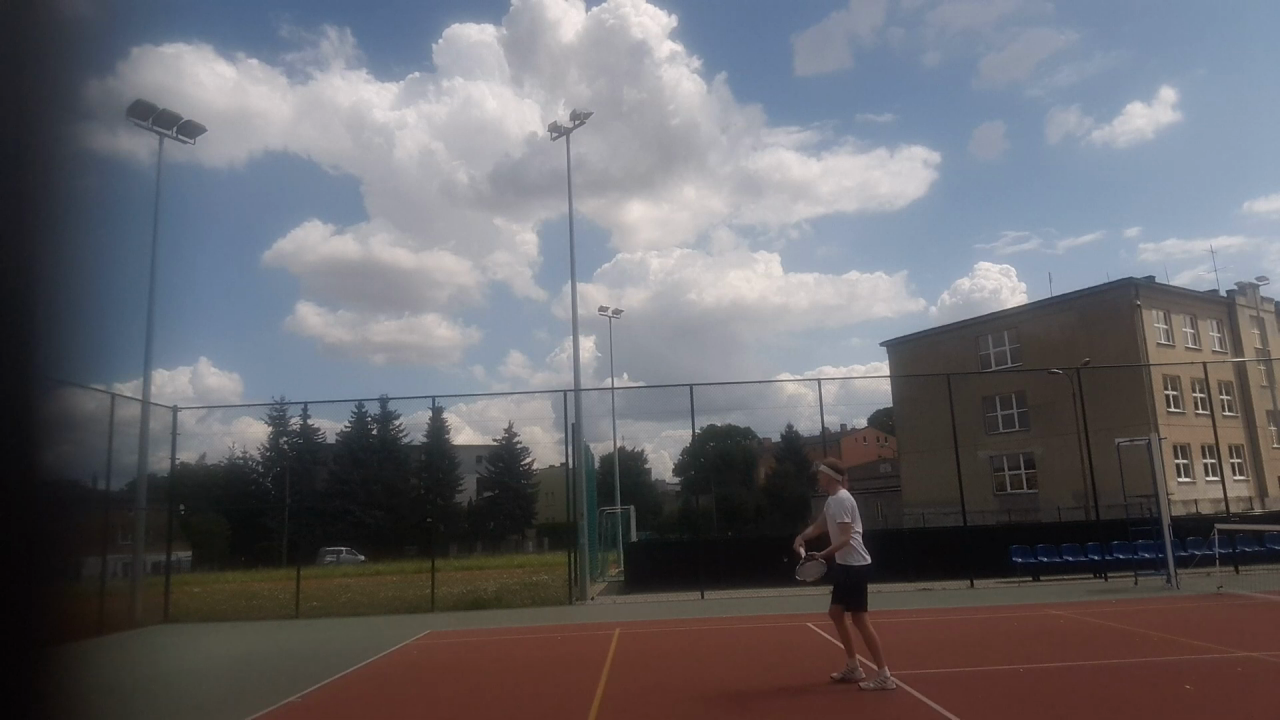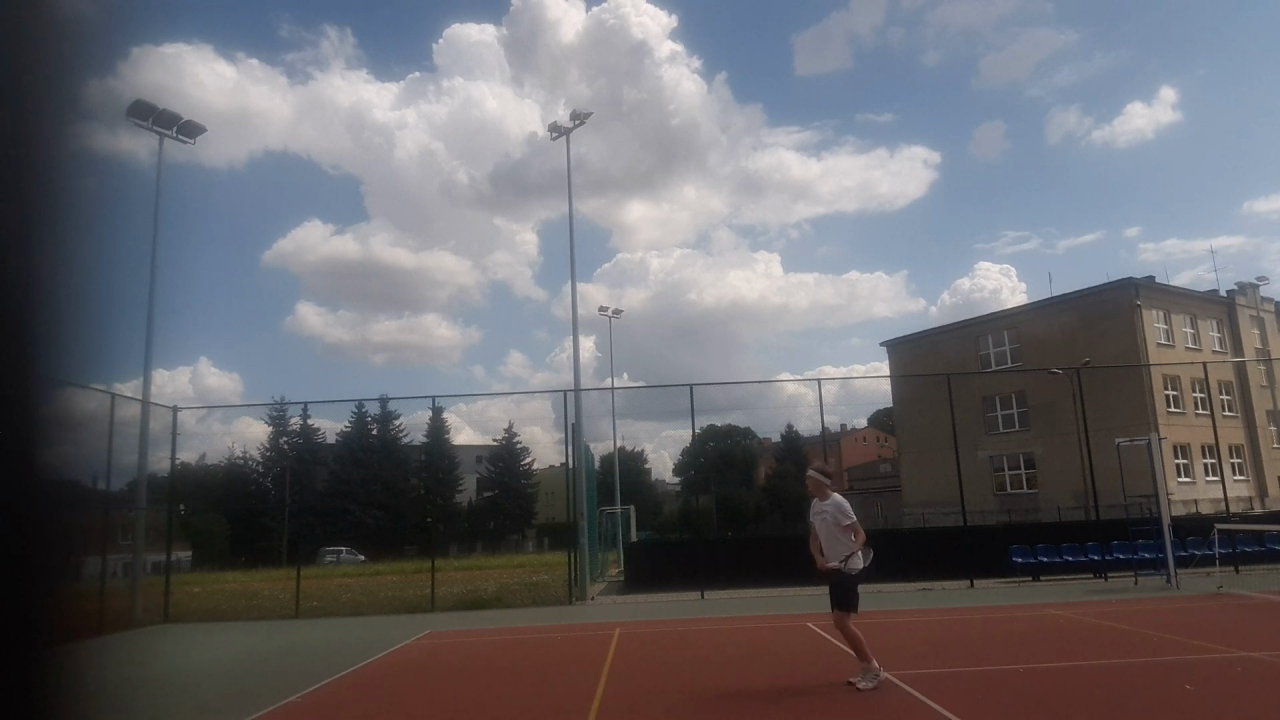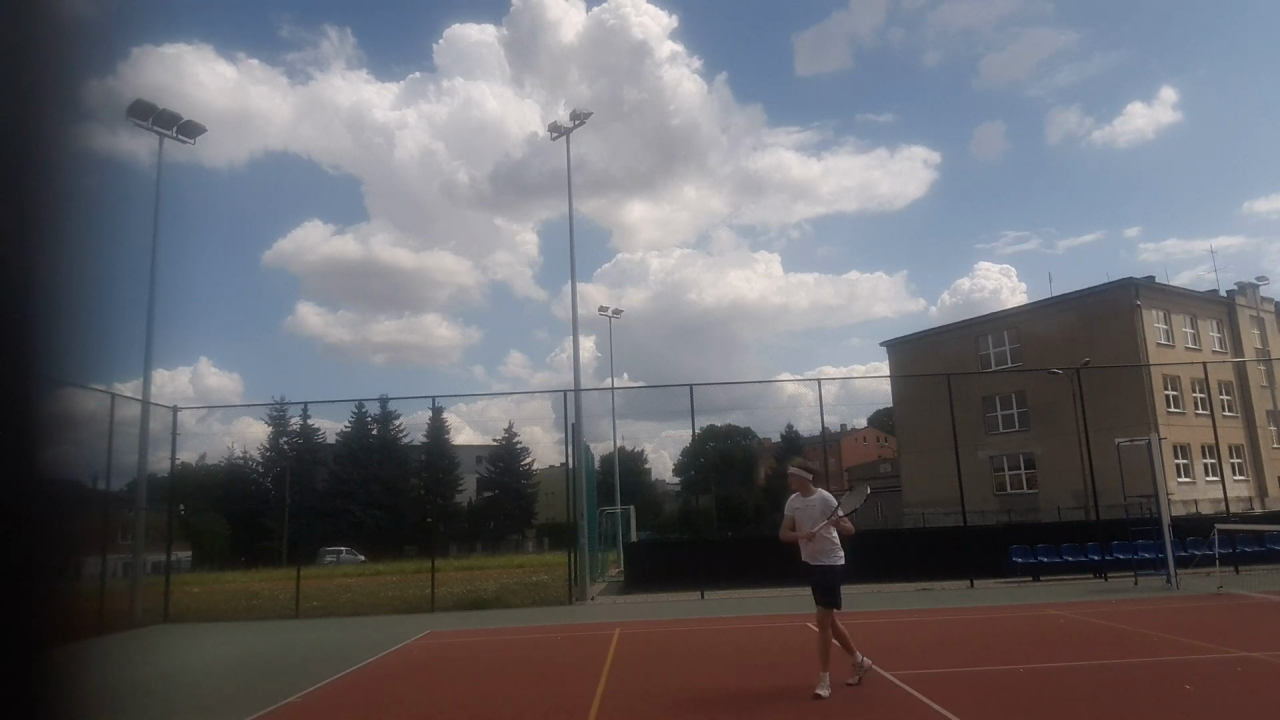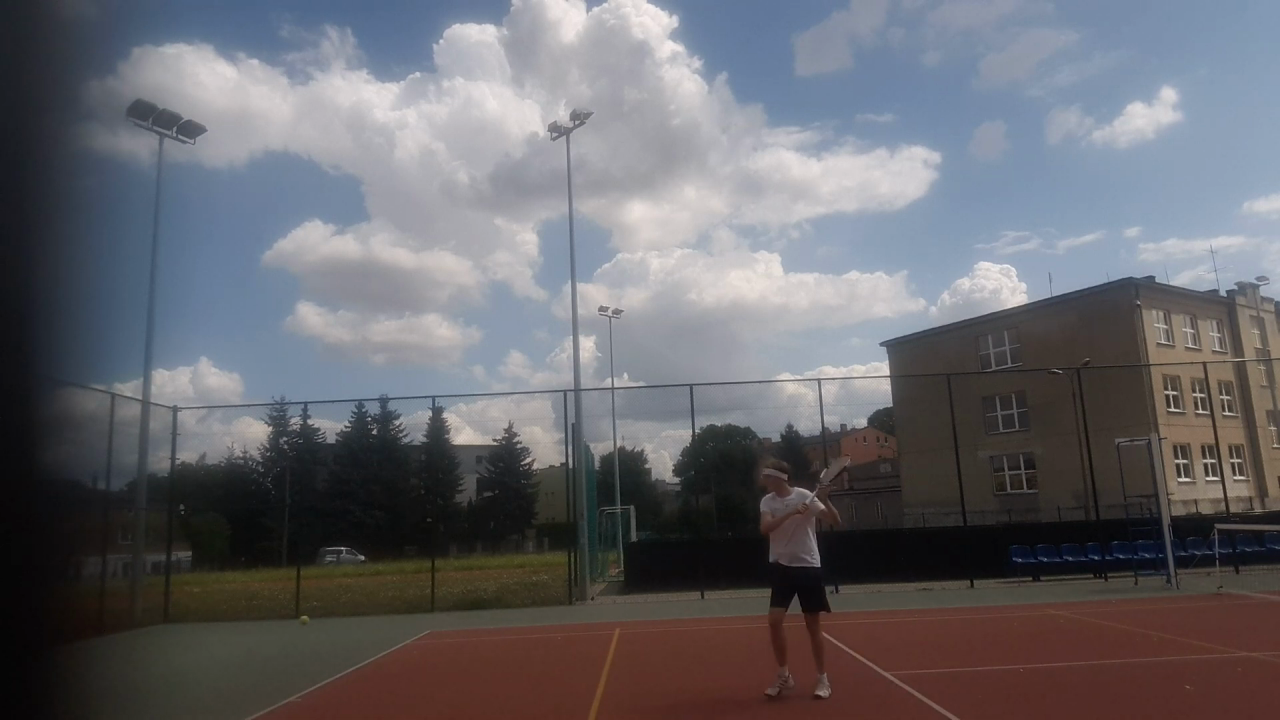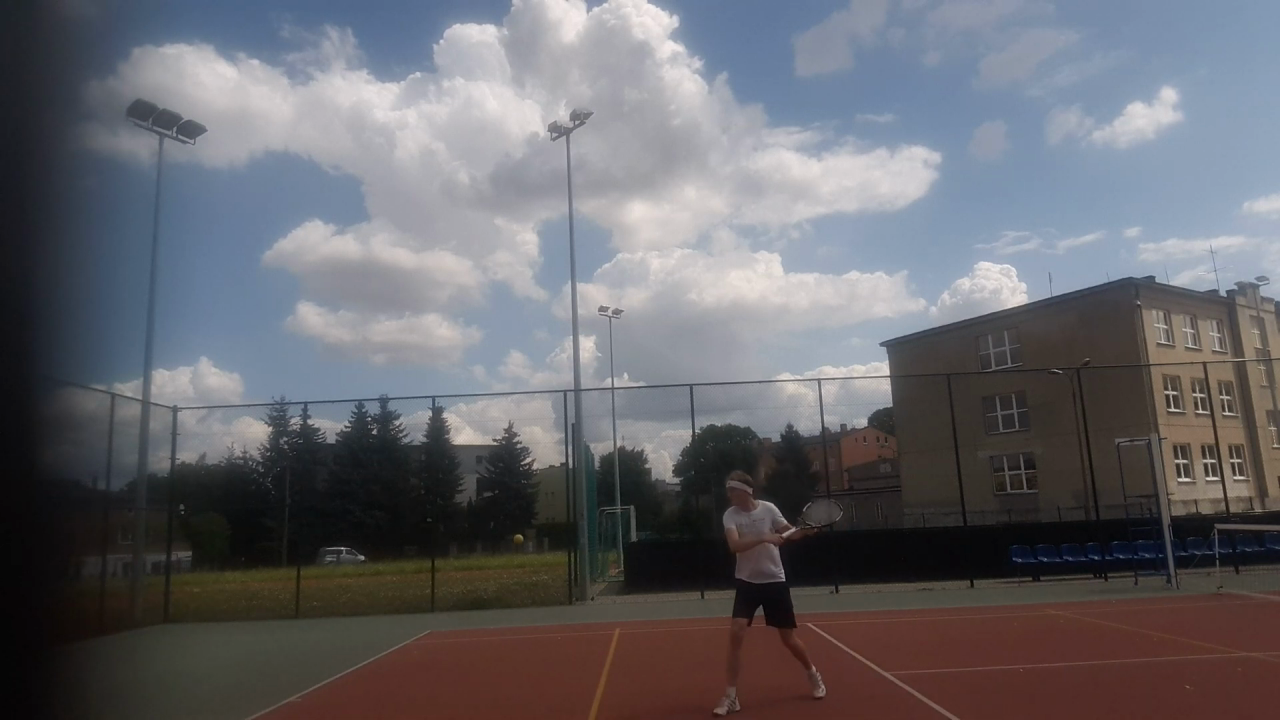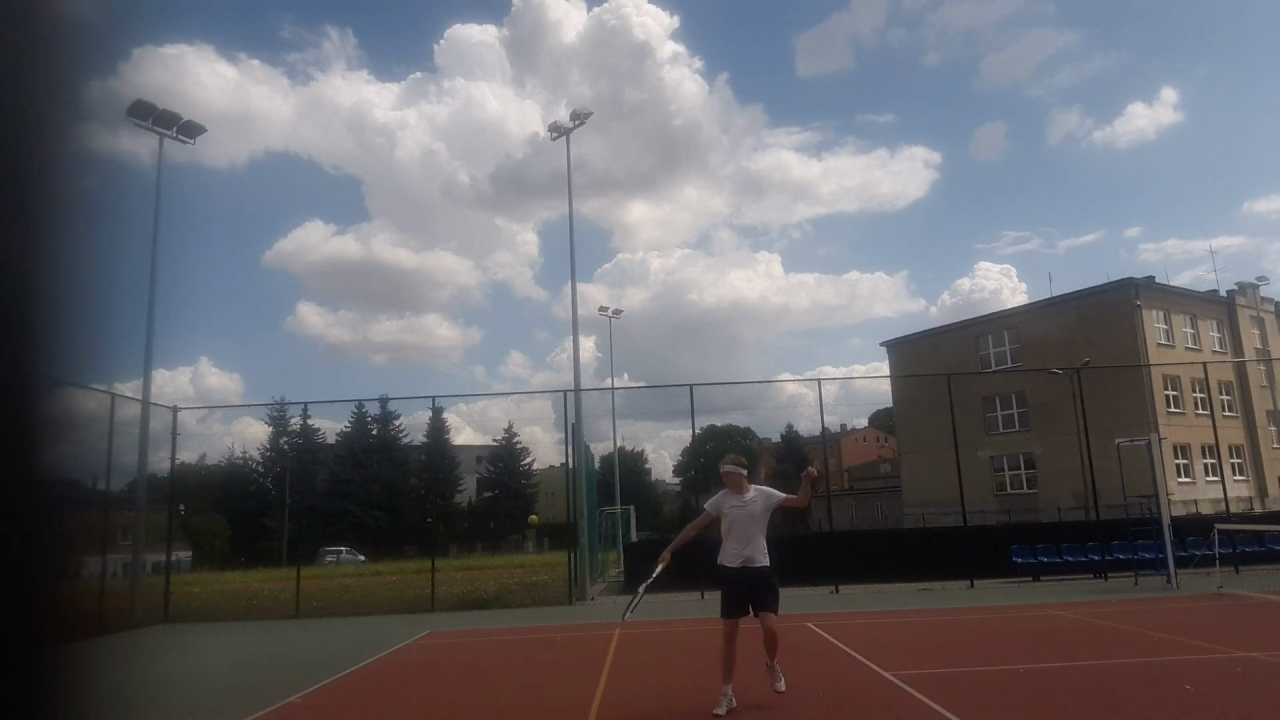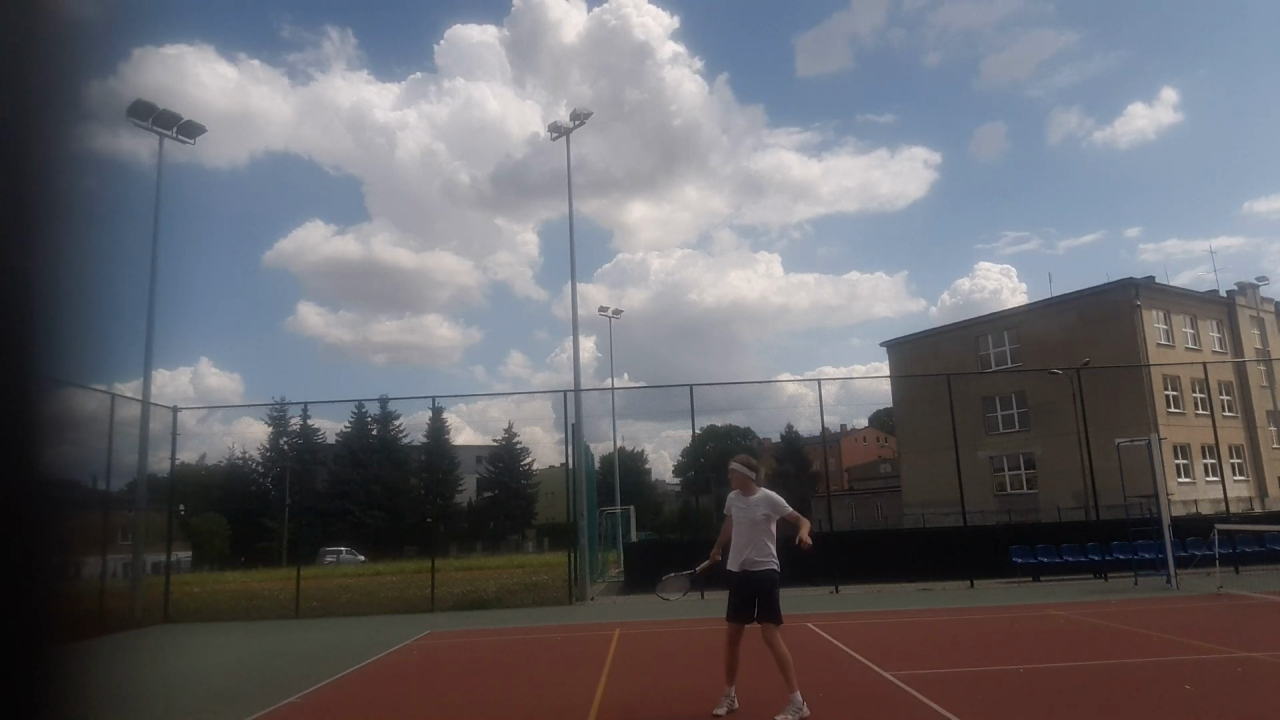
dt=0.3s
person 1, frame 1
left shoulder: (840, 500)
right shoulder: (833, 499)
left elbow: (845, 538)
right elbow: (819, 526)
left wrist: (823, 555)
right wrist: (801, 537)
left hip: (854, 566)
right hip: (846, 565)
left knee: (860, 620)
right knee: (836, 613)
left ankle: (884, 675)
right ankle: (853, 667)
person 1, frame 2
left shoulder: (839, 503)
right shoulder: (815, 505)
left elbow: (860, 534)
right elbow: (814, 539)
left wrist: (853, 555)
right wrist: (819, 558)
left hip: (850, 568)
right hip: (834, 569)
left knee: (841, 622)
right knee: (842, 622)
left ankle: (873, 669)
right ankle: (868, 668)
person 1, frame 3
left shoulder: (824, 498)
right shoulder: (793, 501)
left elbow: (849, 529)
right elbow: (783, 533)
left wrist: (840, 524)
right wrist: (800, 535)
left hip: (831, 564)
right hip: (812, 565)
left knee: (823, 620)
right knee: (829, 620)
left ankle: (824, 679)
right ankle: (859, 661)
person 1, frame 4
left shoulder: (805, 496)
right shoulder: (767, 501)
left elbow: (834, 521)
right elbow: (765, 528)
left wrist: (826, 501)
right wrist: (790, 512)
left hip: (808, 567)
right hip: (782, 568)
left knee: (813, 626)
right knee: (774, 621)
left ankle: (822, 679)
right ankle: (783, 675)
person 1, frame 5
left shoulder: (768, 509)
right shoulder: (730, 515)
left elbow: (790, 534)
right elbow: (735, 545)
left wrist: (805, 528)
right wrist: (764, 538)
left hip: (775, 581)
right hip: (747, 583)
left knee: (788, 639)
right knee: (736, 634)
left ankle: (814, 676)
right ankle: (731, 696)
person 1, frame 6
left shoulder: (764, 494)
right shoulder: (720, 499)
left elbow: (801, 502)
right elbow: (697, 525)
left wrist: (806, 481)
right wrist: (672, 548)
left hip: (760, 568)
right hip: (731, 570)
left knee: (769, 627)
right knee: (729, 632)
left ankle: (773, 664)
right ankle: (727, 695)
person 1, frame 7
left shoulder: (769, 499)
right shoulder: (733, 498)
left elbow: (802, 520)
left wrist: (803, 534)
right wrist: (717, 549)
left hip: (765, 573)
right hip: (739, 574)
left knee: (772, 637)
right knee: (732, 636)
right ankle: (729, 696)
